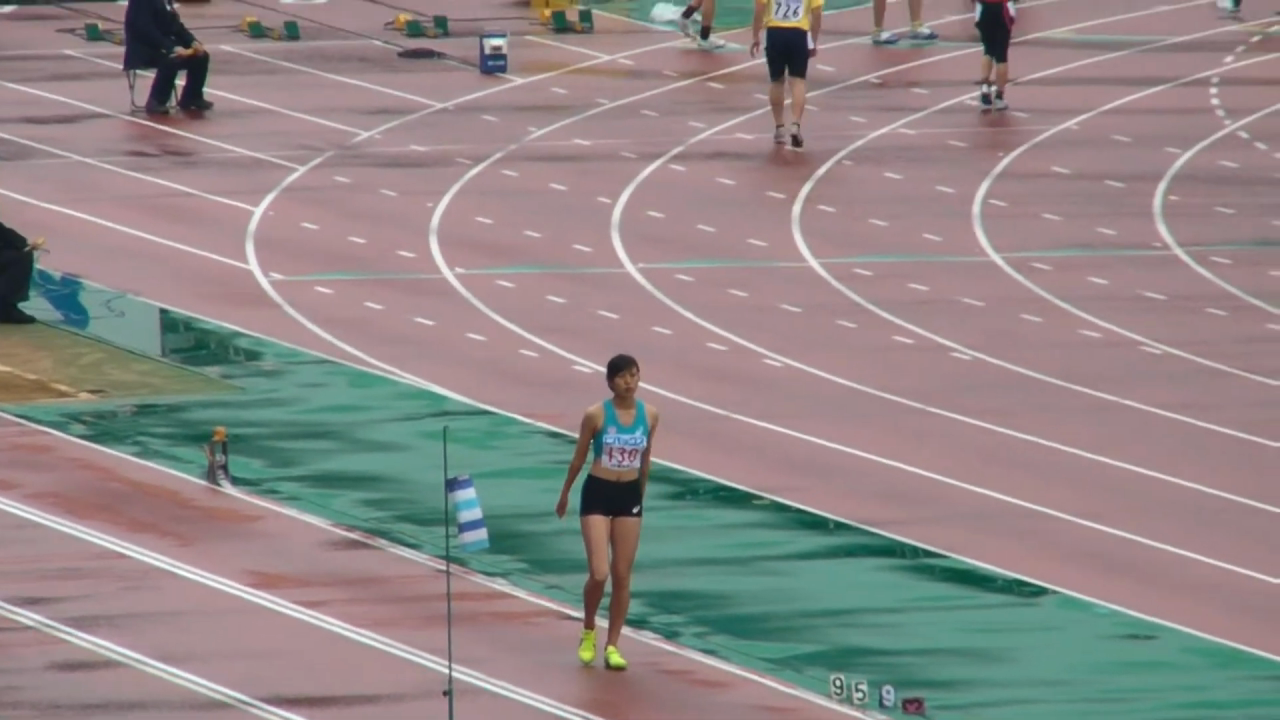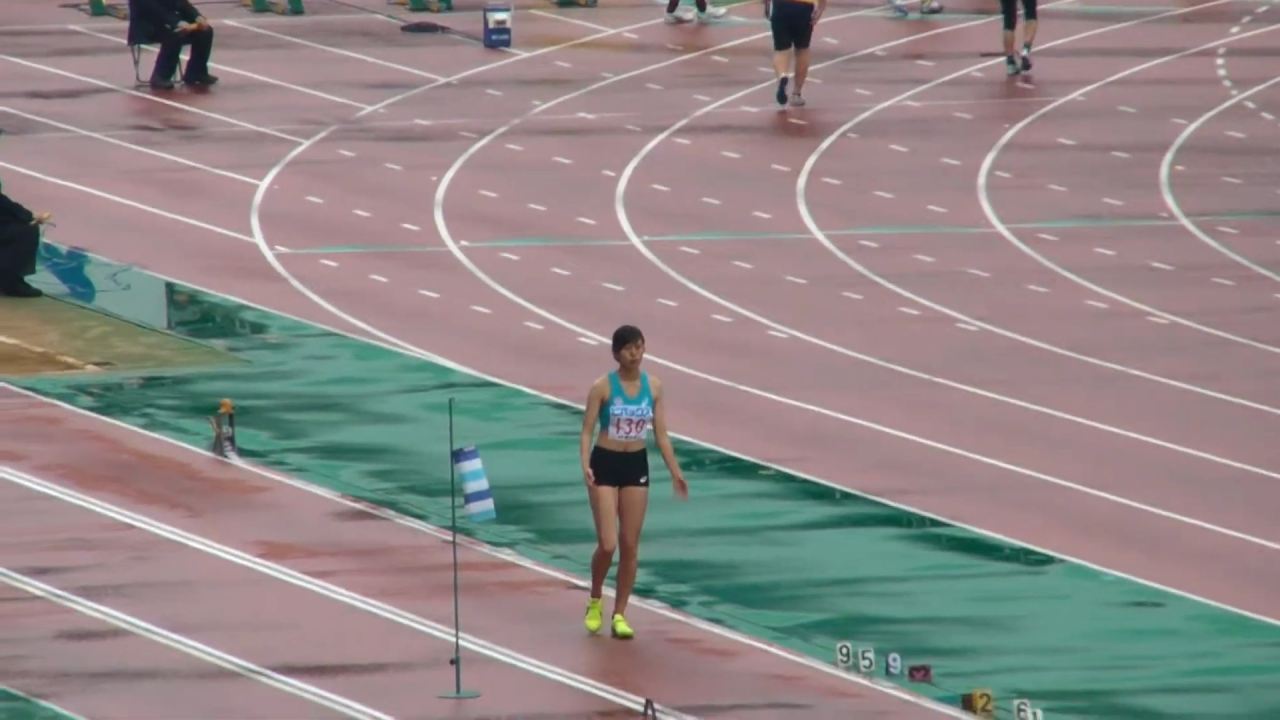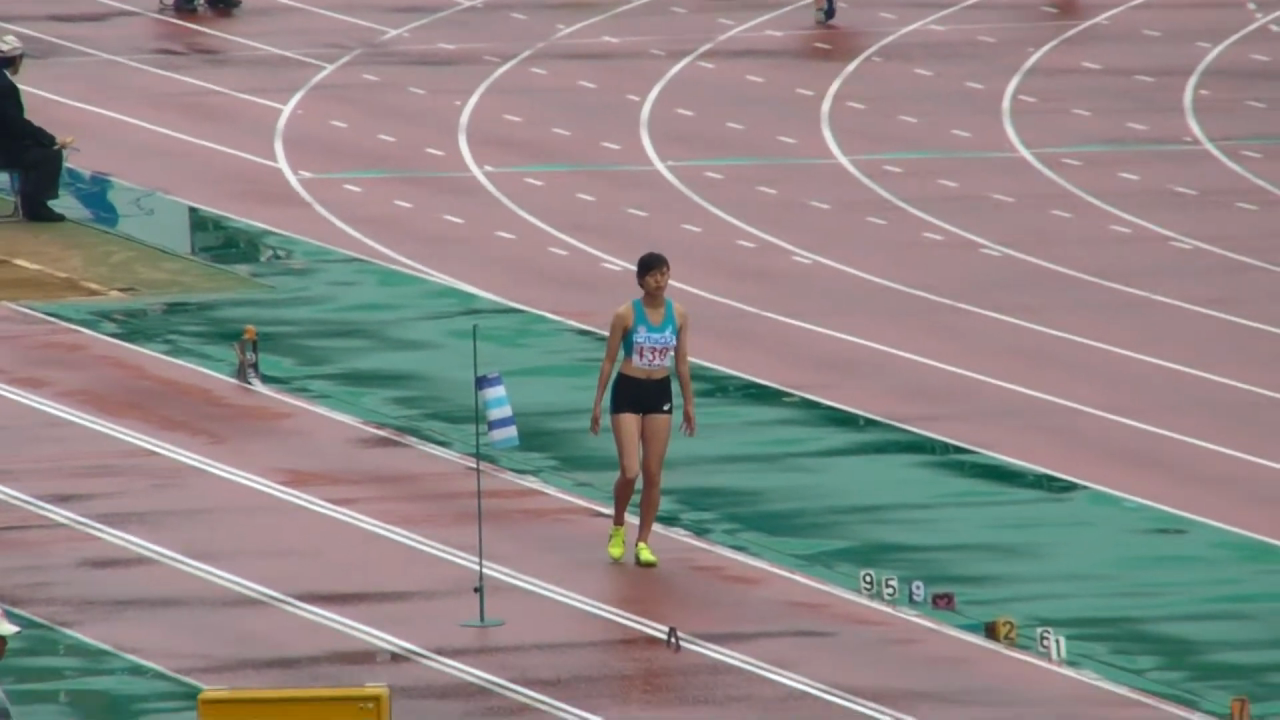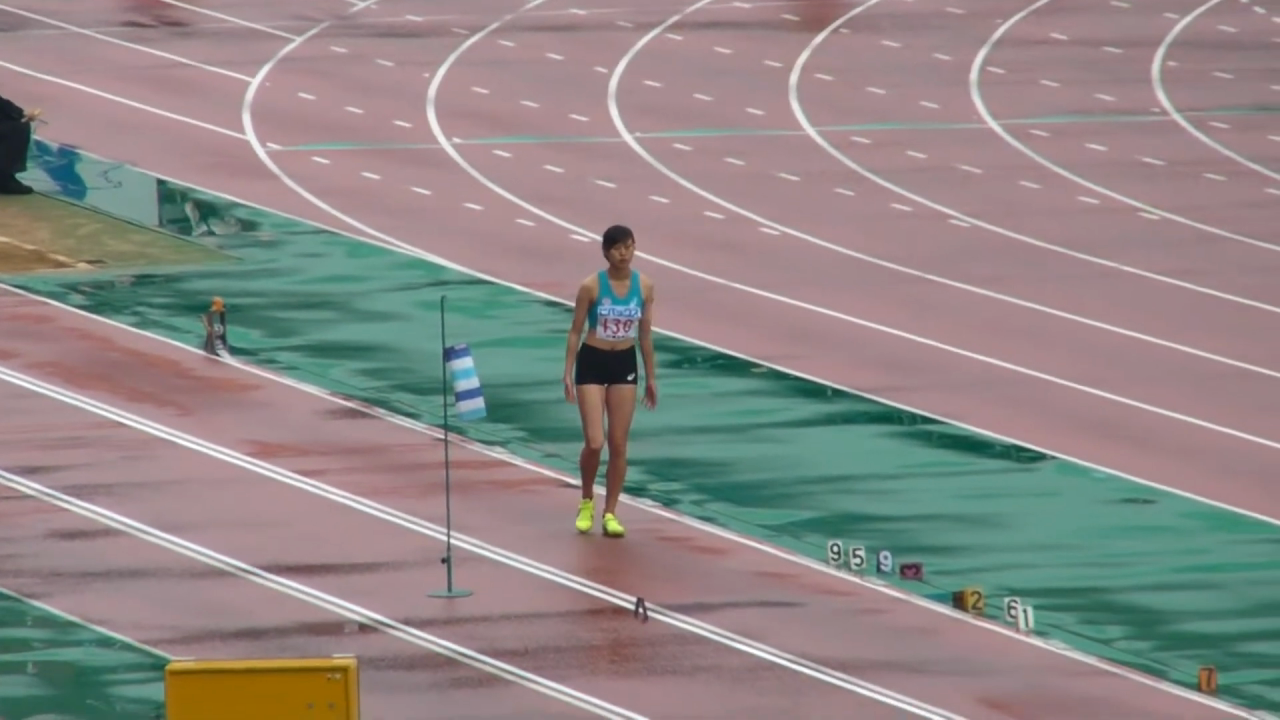
dt=0.5s
person 1, frame 1
left shoulder: (650, 414)
right shoulder: (595, 414)
right elbow: (579, 457)
left wrist: (641, 492)
right wrist: (564, 494)
left hip: (630, 494)
right hip: (598, 492)
left knee: (622, 576)
right knee: (599, 574)
left ankle: (612, 645)
right ankle: (588, 633)
person 1, frame 2
left shoulder: (654, 386)
right shoulder: (602, 386)
left elbow: (660, 432)
right elbow: (587, 430)
left wrist: (674, 470)
right wrist: (586, 463)
left hip: (637, 465)
right hip: (605, 464)
left knee: (630, 545)
right knee: (607, 544)
left ankle: (619, 614)
right ankle: (595, 601)
person 1, frame 3
left shoulder: (678, 314)
right shoulder: (625, 314)
left elbow: (681, 361)
right elbow: (609, 360)
left wrist: (689, 403)
right wrist: (597, 403)
left hip: (660, 393)
right hip: (628, 391)
left knee: (653, 473)
right knee: (630, 472)
left ankle: (642, 542)
right ankle: (617, 528)
person 1, frame 4
left shoulder: (644, 286)
right shoulder: (590, 285)
left elbow: (645, 334)
right elbow: (576, 330)
left wrist: (651, 378)
right wrist: (568, 374)
left hip: (625, 363)
right hip: (592, 362)
left knee: (619, 444)
right knee: (593, 442)
left ankle: (610, 512)
right ankle: (586, 501)
